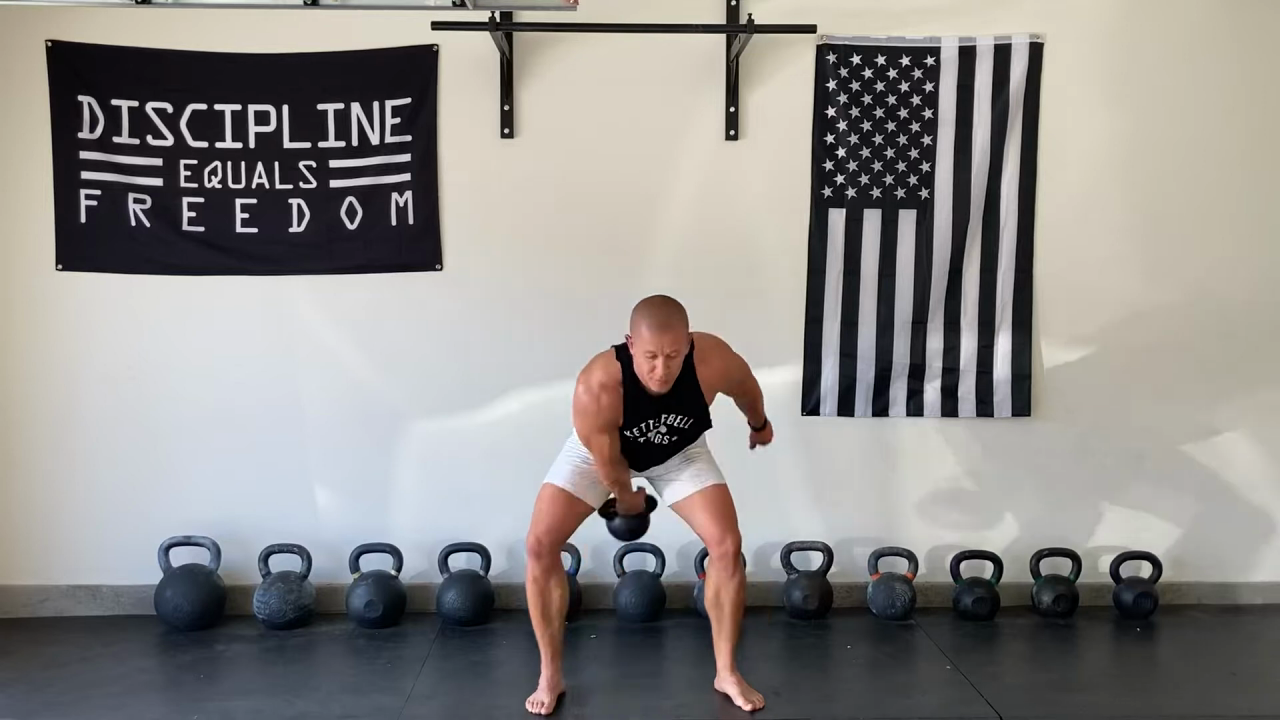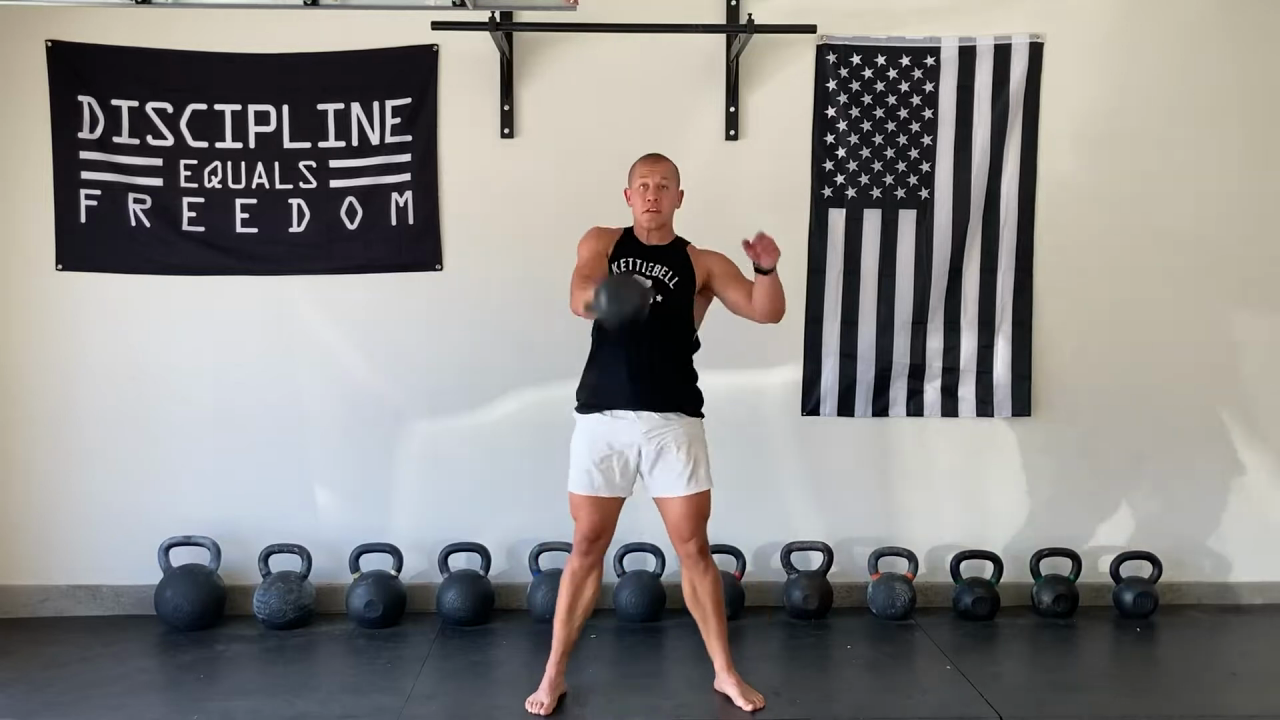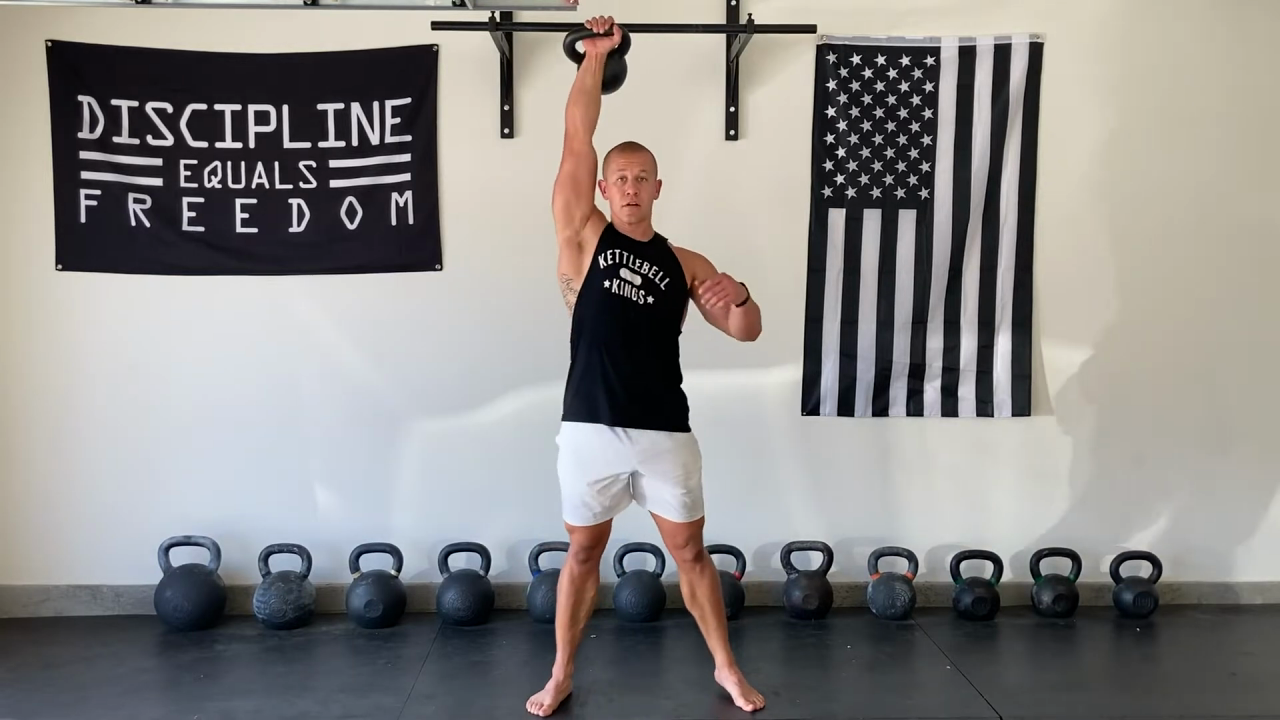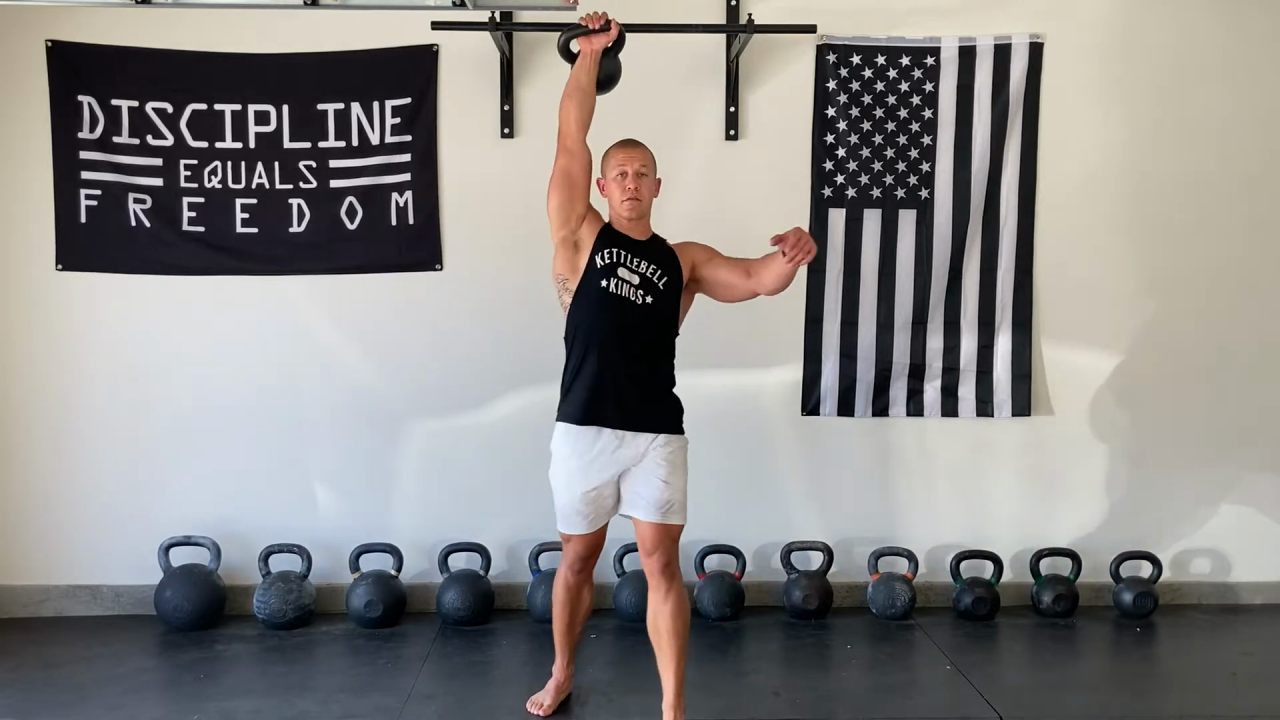
dt=0.7s
person 1, frame 1
left shoulder: (714, 360)
right shoulder: (597, 387)
left elbow: (746, 386)
right elbow: (606, 463)
left wrist: (760, 424)
right wrist: (626, 500)
left hip: (679, 451)
right hip: (601, 450)
left knee: (727, 545)
right knee: (540, 545)
left ankle: (727, 672)
right ankle: (551, 673)
person 1, frame 2
left shoulder: (701, 262)
right shoulder: (601, 243)
left elbow: (764, 309)
right elbow: (580, 294)
left wrist: (767, 270)
right wrist: (598, 288)
left hip: (673, 420)
right hip: (603, 416)
left knee: (693, 548)
right knee: (587, 549)
left ankle: (725, 671)
right ankle: (554, 672)
person 1, frame 3
left shoulder: (686, 264)
right shoulder: (583, 238)
left elbow: (746, 330)
right elbow: (576, 138)
left wrist: (740, 296)
right wrist: (596, 55)
left hip: (665, 433)
right hip: (590, 429)
left knee: (690, 553)
right knee: (583, 553)
person 1, frame 4
left shoulder: (686, 260)
right shoulder: (580, 236)
left elbow: (756, 280)
right elbow: (570, 139)
left wrist: (789, 257)
right wrist: (591, 52)
left hip: (657, 433)
right hip: (584, 429)
left knee: (661, 565)
right knee: (577, 560)
